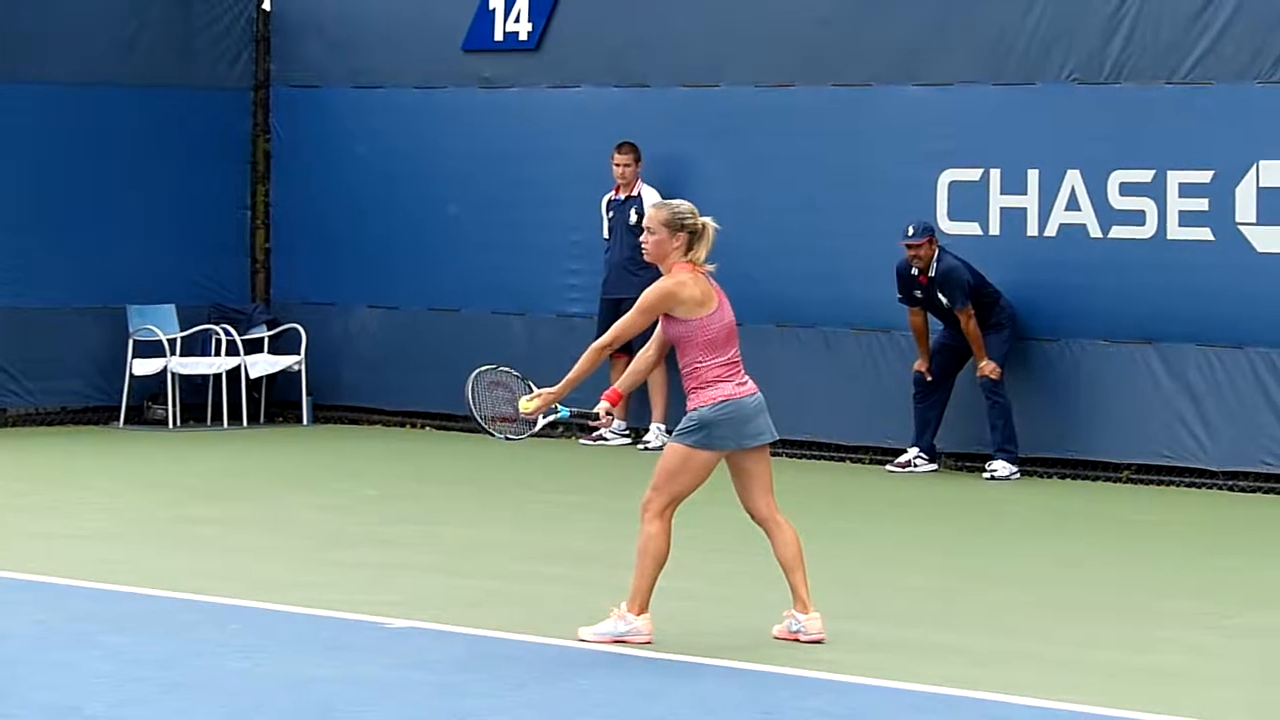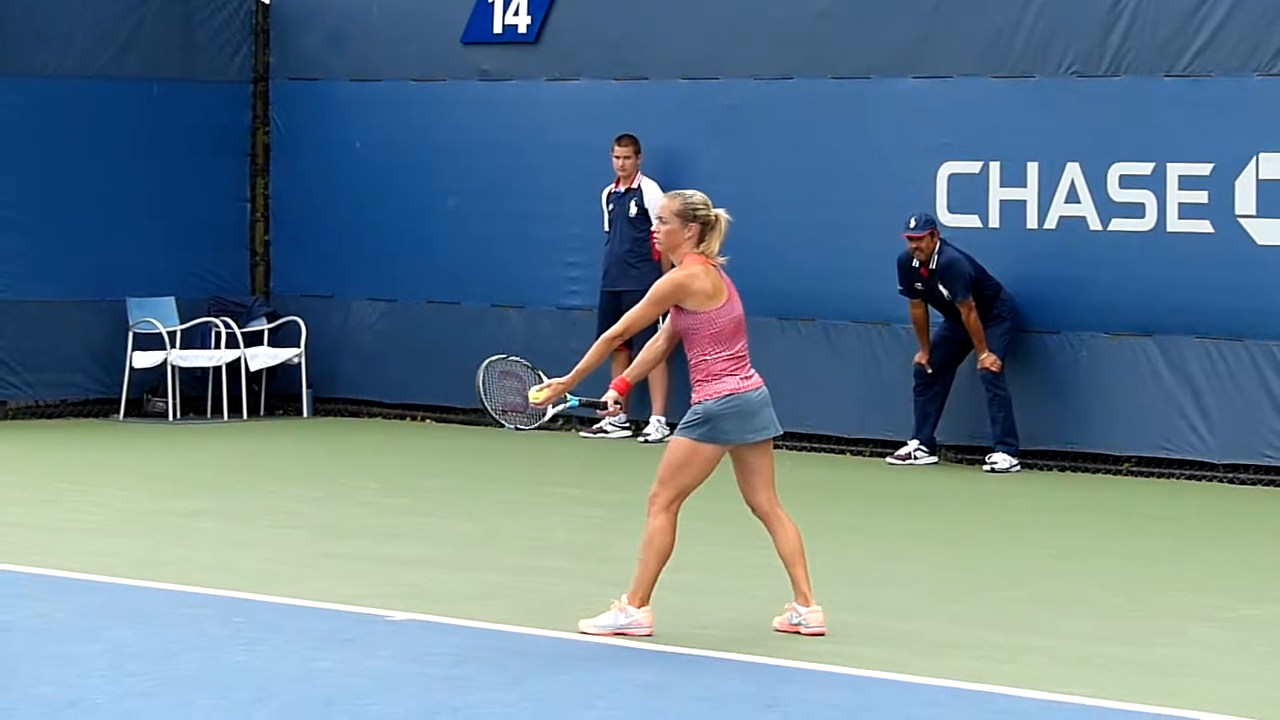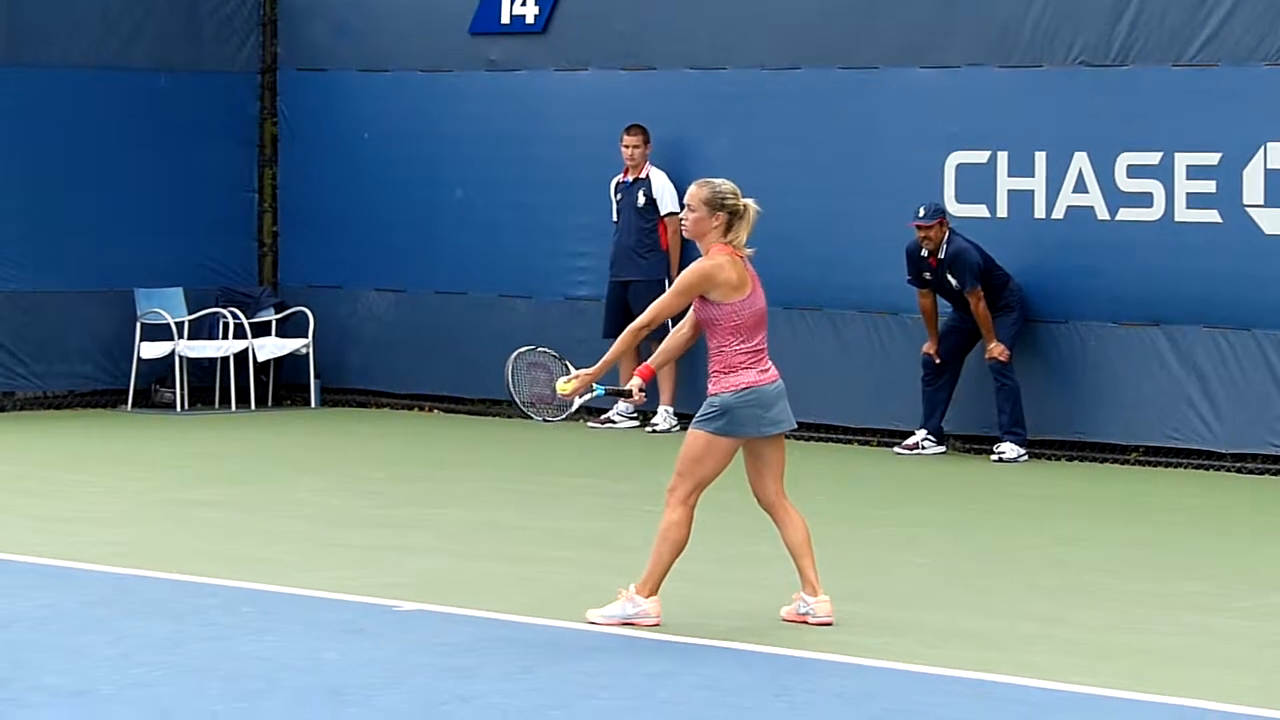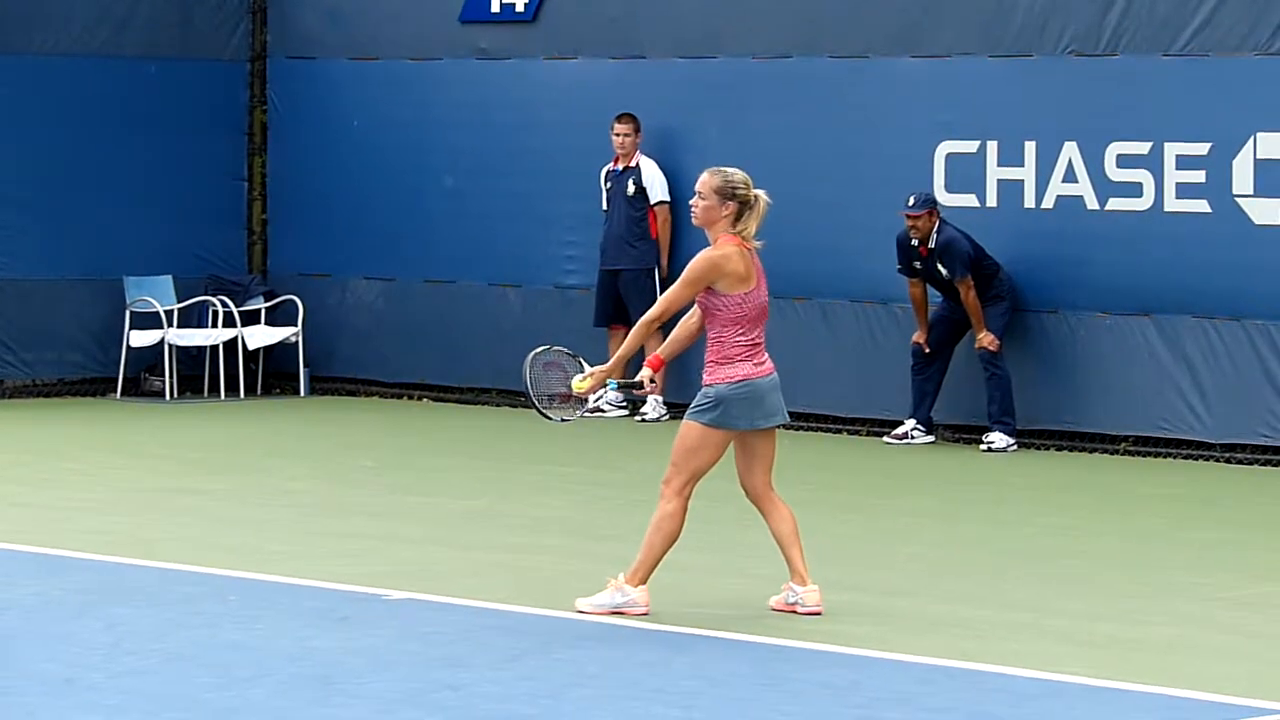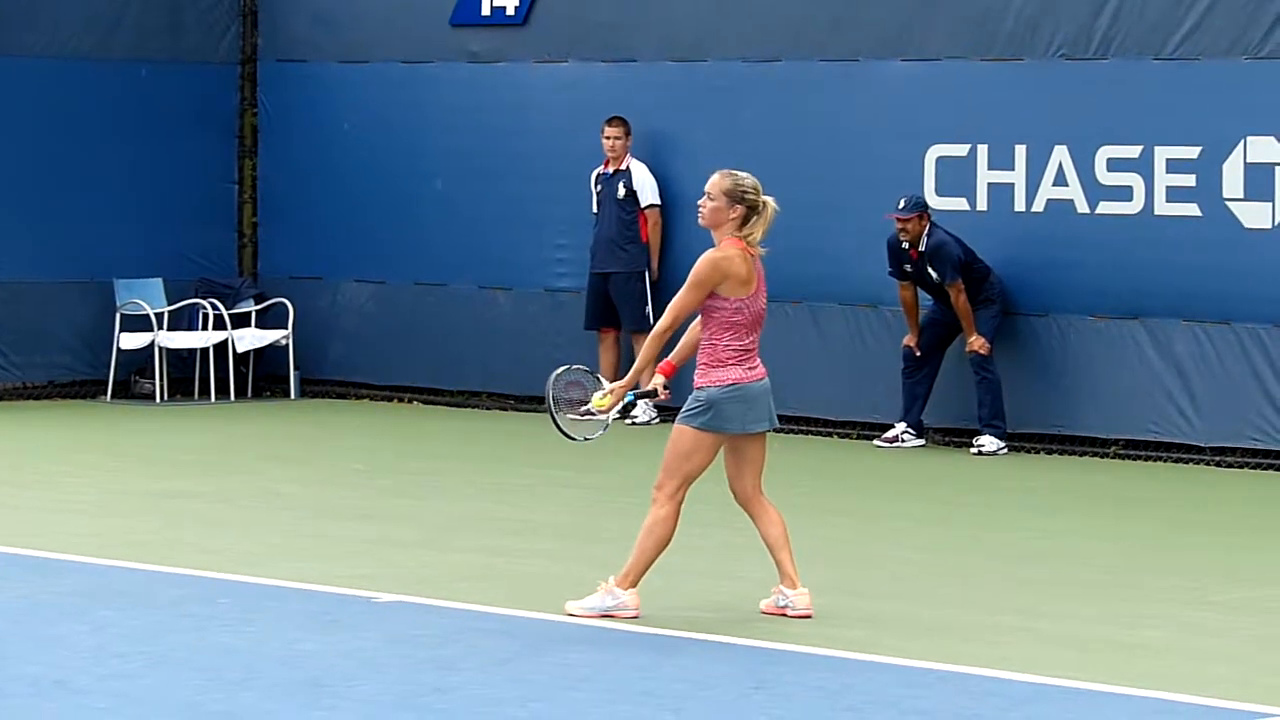
dt=1s
person 1, frame 1
left shoulder: (672, 286)
right shoulder: (694, 280)
left elbow: (606, 344)
right elbow: (653, 351)
left wrist: (558, 392)
right wrist: (612, 397)
left hip: (713, 412)
right hip: (746, 404)
left knee: (655, 508)
right knee: (766, 512)
left ankle: (634, 617)
right ankle: (805, 616)
person 1, frame 2
left shoulder: (684, 278)
right shoulder: (706, 272)
left elbow: (616, 335)
right elbow: (663, 340)
left wrist: (568, 382)
right wrist: (621, 386)
left hip: (718, 405)
right hip: (750, 397)
left knee: (662, 502)
right knee: (767, 506)
left ankle: (634, 609)
right ankle: (807, 608)
person 1, frame 3
left shoulder: (710, 268)
right shoulder: (733, 262)
left elbow: (643, 324)
right elbow: (687, 329)
left wrist: (595, 372)
right wrist: (644, 373)
left hip: (734, 397)
right hip: (765, 390)
left knee: (680, 496)
right knee: (773, 498)
left ankle: (643, 599)
right ankle: (814, 598)
person 1, frame 4
left shoulder: (717, 257)
right shoulder: (742, 252)
left elbow: (653, 317)
right elbow: (696, 318)
left wrist: (611, 367)
right wrist: (654, 363)
left hip: (728, 389)
right hip: (760, 383)
left knee: (674, 488)
right knee: (760, 490)
left ankle: (631, 588)
right ankle: (803, 588)
person 1, frame 5
left shoulder: (718, 259)
right shoulder: (746, 256)
left elbow: (665, 325)
left wrist: (628, 381)
right wrist: (666, 370)
left hip: (720, 392)
right hip: (752, 388)
left knee: (666, 493)
right knee: (750, 494)
left ankle: (622, 592)
right ankle: (793, 591)
person 2, frame 1
left shoulder: (649, 197)
right shoulder: (608, 201)
left wrist: (658, 282)
right wrist: (613, 276)
left hip: (642, 290)
right hip: (612, 290)
right knee: (618, 355)
left ankle: (658, 428)
right ankle: (618, 426)
person 2, frame 2
left shoulder: (649, 190)
right shoulder: (608, 194)
right wrist: (612, 272)
left hip: (642, 284)
right hip: (612, 283)
right knee: (618, 349)
left ankle: (658, 421)
right ankle: (618, 418)
person 2, frame 3
left shoulder: (658, 180)
right shoulder: (616, 184)
left elbow: (674, 228)
left wrist: (673, 273)
right wrist: (620, 263)
left hip: (650, 275)
right hip: (620, 274)
left knee: (659, 340)
left ankle: (666, 412)
right ankle: (625, 408)
person 2, frame 4
left shoulder: (648, 169)
right shoulder: (606, 172)
left elbow: (663, 217)
left wrist: (663, 260)
right wrist: (609, 251)
left hip: (640, 264)
right hip: (609, 263)
left knee: (649, 328)
right knee: (615, 327)
left ankle: (656, 401)
right ankle: (614, 397)
person 2, frame 5
left shoulder: (639, 172)
right shoulder: (597, 175)
left elbow: (654, 220)
left wrist: (654, 264)
right wrist: (599, 255)
left hip: (632, 268)
right hip: (600, 266)
left knee: (640, 332)
right knee: (606, 331)
left ankle: (646, 404)
person 3, frame 1
left shoulder: (951, 270)
right shoulder: (905, 270)
left elbow: (968, 318)
right elbow: (917, 314)
left wrist: (983, 360)
right wrist: (924, 357)
left hip: (994, 322)
right hip: (955, 327)
left knee: (989, 380)
right knee: (925, 378)
left ankle: (1006, 461)
right ankle: (922, 453)
person 3, frame 2
left shoulder: (952, 262)
right shoulder: (906, 262)
left elbow: (968, 311)
right elbow: (917, 306)
left wrist: (983, 353)
right wrist: (925, 350)
left hip: (995, 315)
right hip: (955, 320)
left knee: (990, 373)
right knee: (925, 371)
left ankle: (1006, 453)
right ankle: (922, 446)
person 3, frame 3
left shoulder: (961, 252)
right shoulder: (915, 251)
left elbow: (977, 300)
right elbow: (926, 296)
left wrist: (991, 343)
right wrist: (933, 340)
left hip: (1003, 306)
right hip: (964, 310)
left knee: (998, 362)
right knee: (933, 361)
left ankle: (1013, 442)
right ankle: (930, 435)
person 3, frame 4
left shoulder: (950, 241)
right shoulder: (905, 241)
left elbow: (968, 290)
right elbow: (916, 285)
left wrist: (981, 332)
right wrist: (923, 330)
left hip: (993, 295)
right hip: (954, 300)
left knee: (988, 352)
right knee: (923, 350)
left ankle: (1003, 432)
right ankle: (919, 425)
person 3, frame 5
left shoulder: (941, 245)
right shoulder: (896, 244)
left elbow: (958, 293)
right elbow: (907, 288)
left wrist: (972, 336)
right wrist: (914, 332)
left hip: (983, 298)
right hip: (945, 303)
left knee: (978, 355)
right knee: (914, 354)
left ankle: (993, 435)
right ankle: (910, 428)
